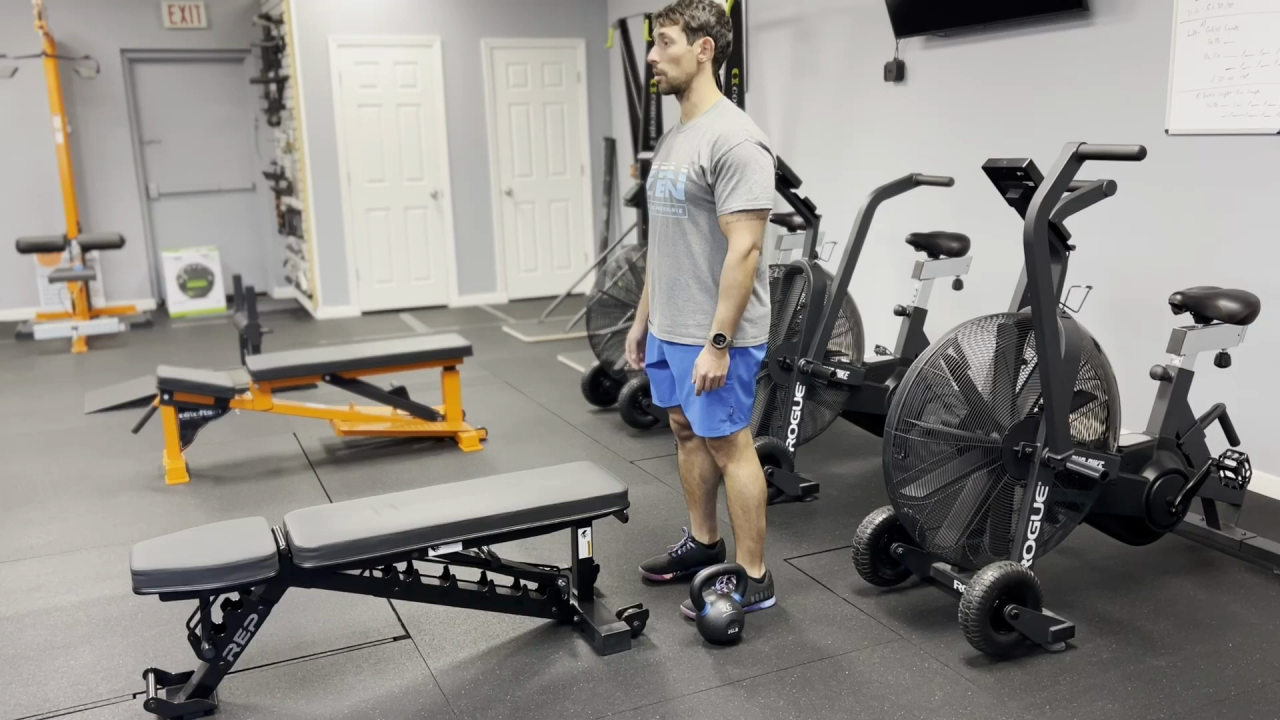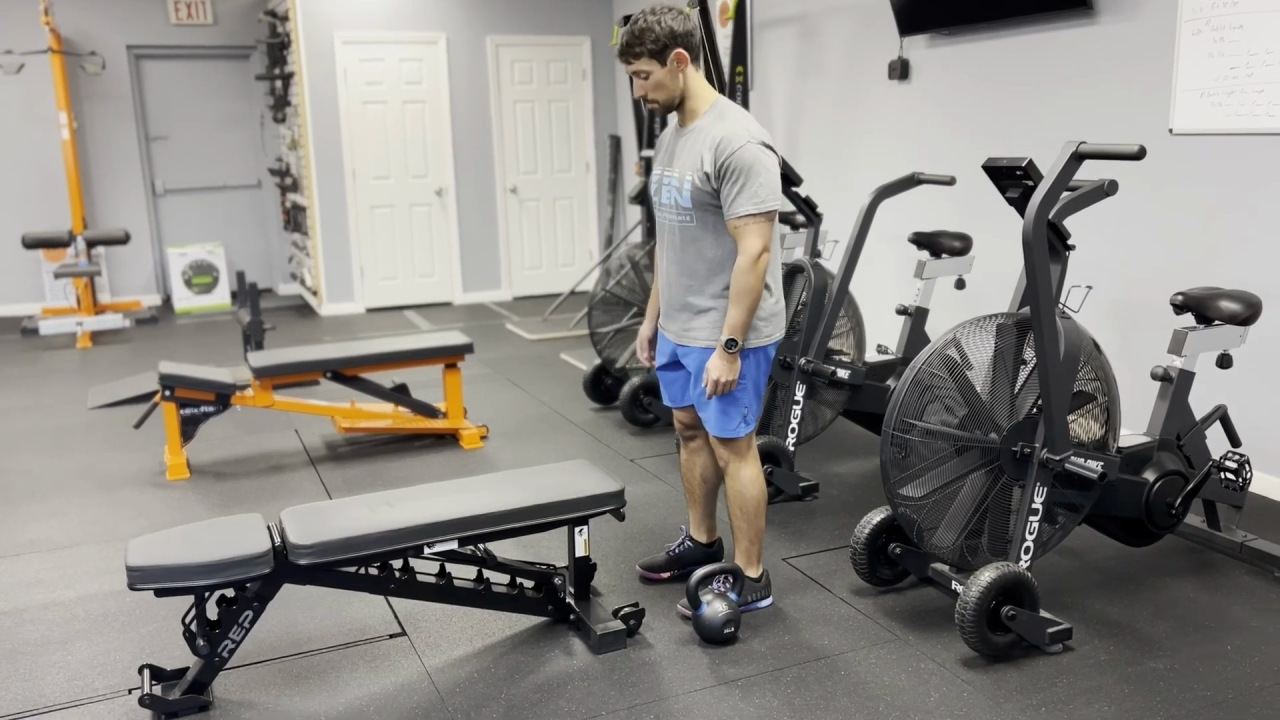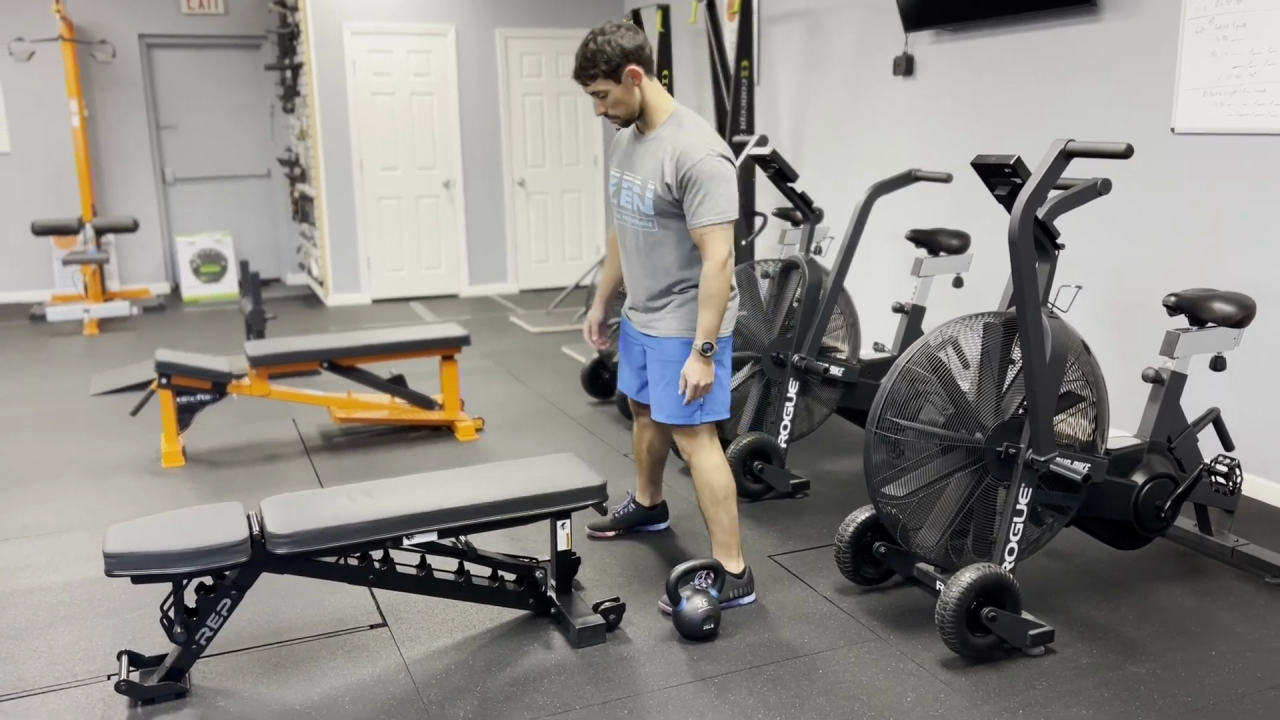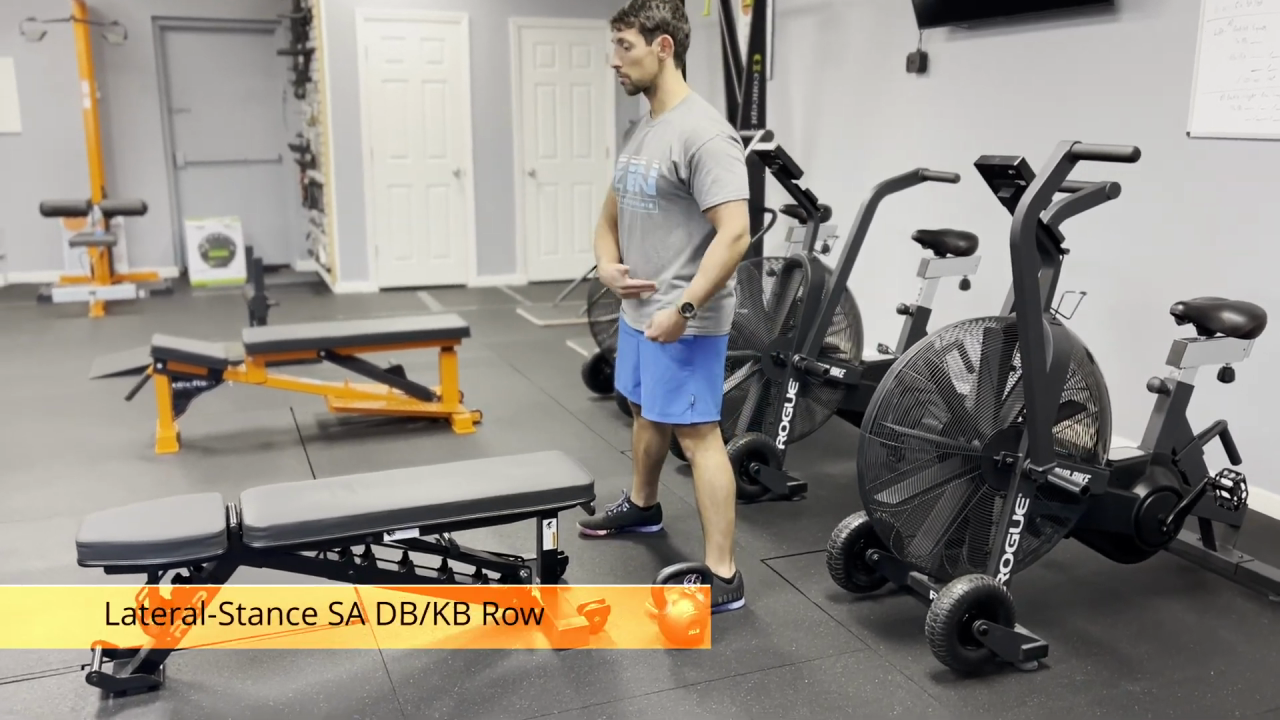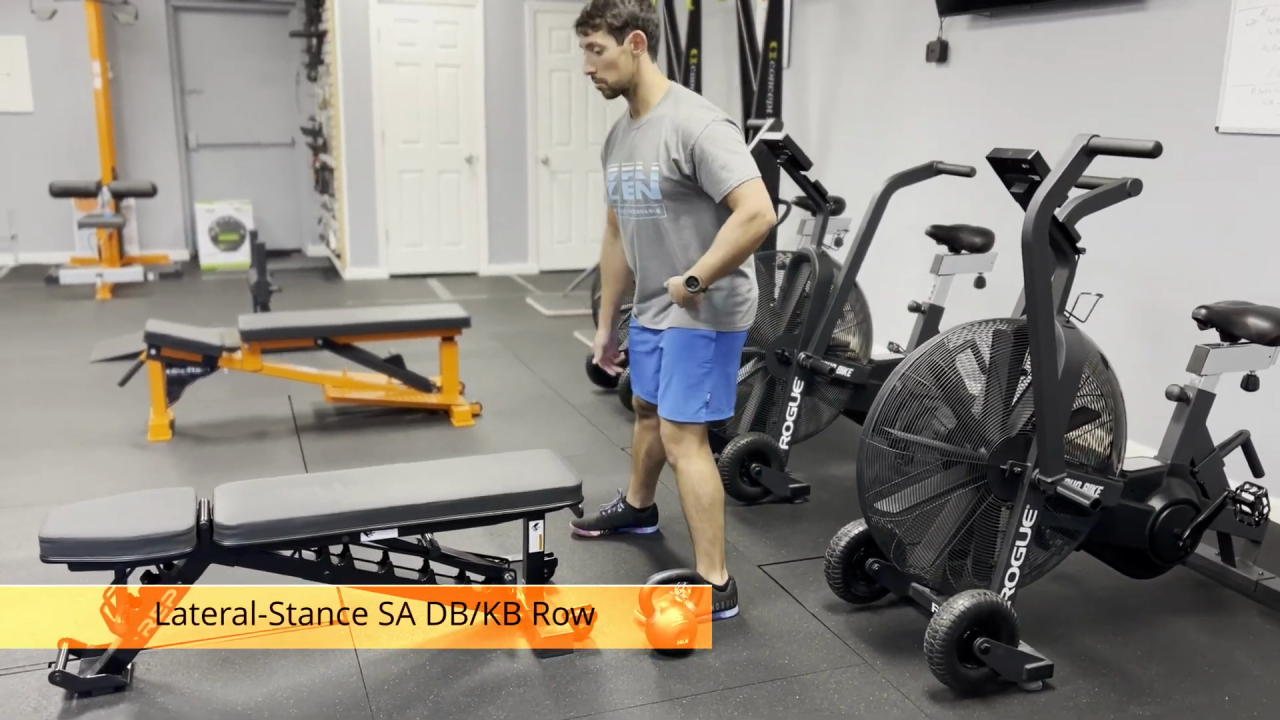
dt=1s
person 1, frame 1
left shoulder: (734, 140)
right shoulder: (674, 138)
left elbow: (743, 250)
left wrist: (718, 342)
right wrist: (643, 316)
left hip: (712, 335)
right hip: (671, 328)
left knee: (727, 445)
right knee: (687, 433)
left ankle: (753, 578)
right ankle: (702, 542)
person 1, frame 2
left shoulder: (738, 142)
right shoulder: (672, 137)
left elbow: (754, 251)
left wrist: (729, 346)
right wrist: (653, 316)
left hip: (725, 334)
right hip: (680, 326)
left knee: (730, 446)
right knee: (691, 431)
left ankle: (750, 579)
right ankle: (701, 541)
person 1, frame 3
left shoulder: (696, 152)
right shoulder: (626, 138)
left elbow: (718, 257)
left wrist: (704, 350)
right wrist: (601, 301)
left hip: (684, 321)
right hip: (641, 313)
left knee: (693, 436)
right knee: (645, 411)
left ankle: (732, 572)
right ankle: (647, 504)
person 1, frame 4
left shoulder: (704, 134)
right shoulder: (639, 131)
left elbow: (734, 234)
right elbow: (613, 214)
left wrist: (685, 310)
right wrist: (608, 265)
left hip: (684, 319)
right hip: (640, 311)
left knee: (697, 435)
right knee: (646, 412)
left ankle: (721, 576)
right ankle: (642, 505)
person 1, frame 5
left shoulder: (696, 124)
right shoulder: (619, 136)
left elbow: (757, 214)
right elbow: (618, 235)
left wrist: (694, 280)
right wrist: (607, 321)
left hip: (703, 312)
right hip: (653, 308)
left knee: (681, 436)
right knee: (648, 411)
left ankle: (714, 585)
right ankle: (637, 506)
